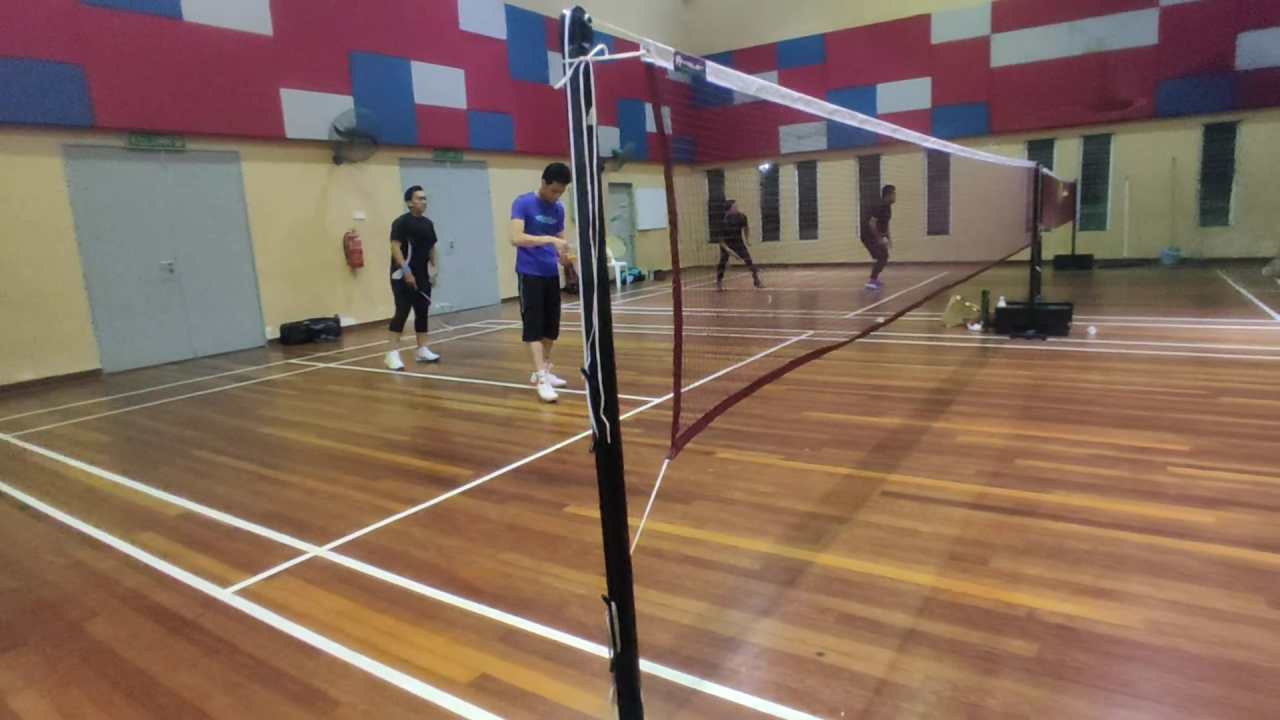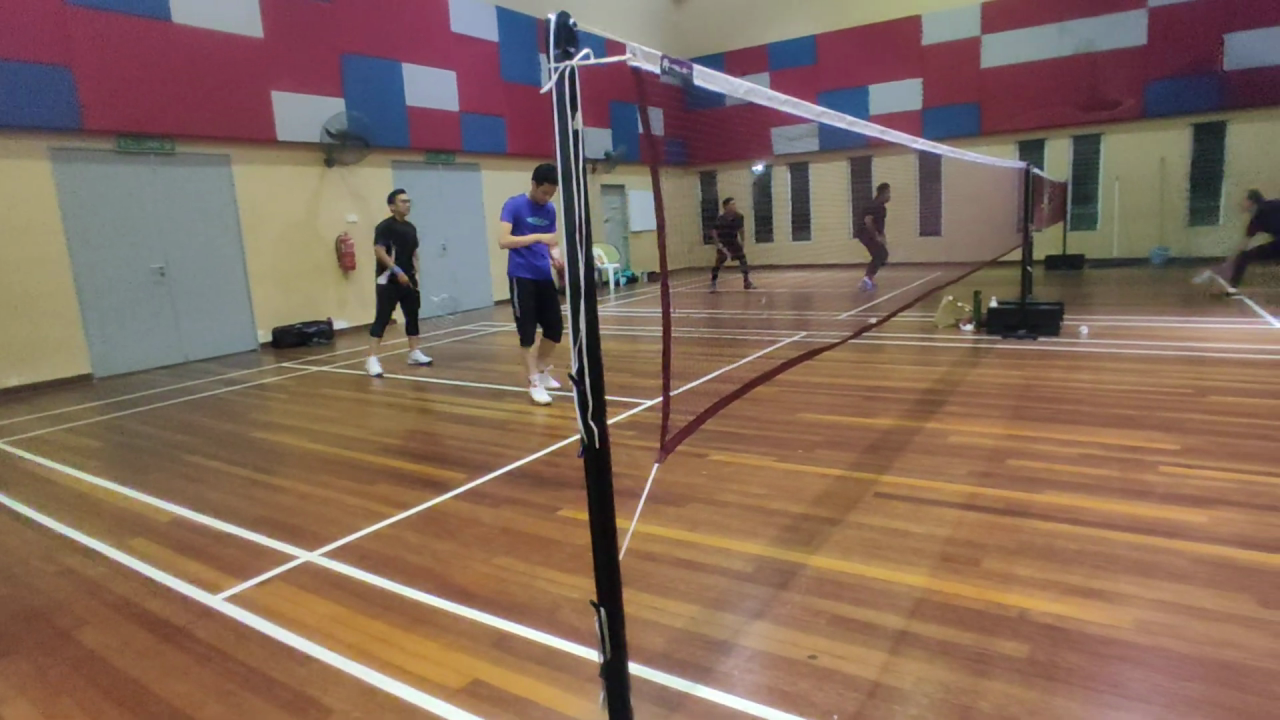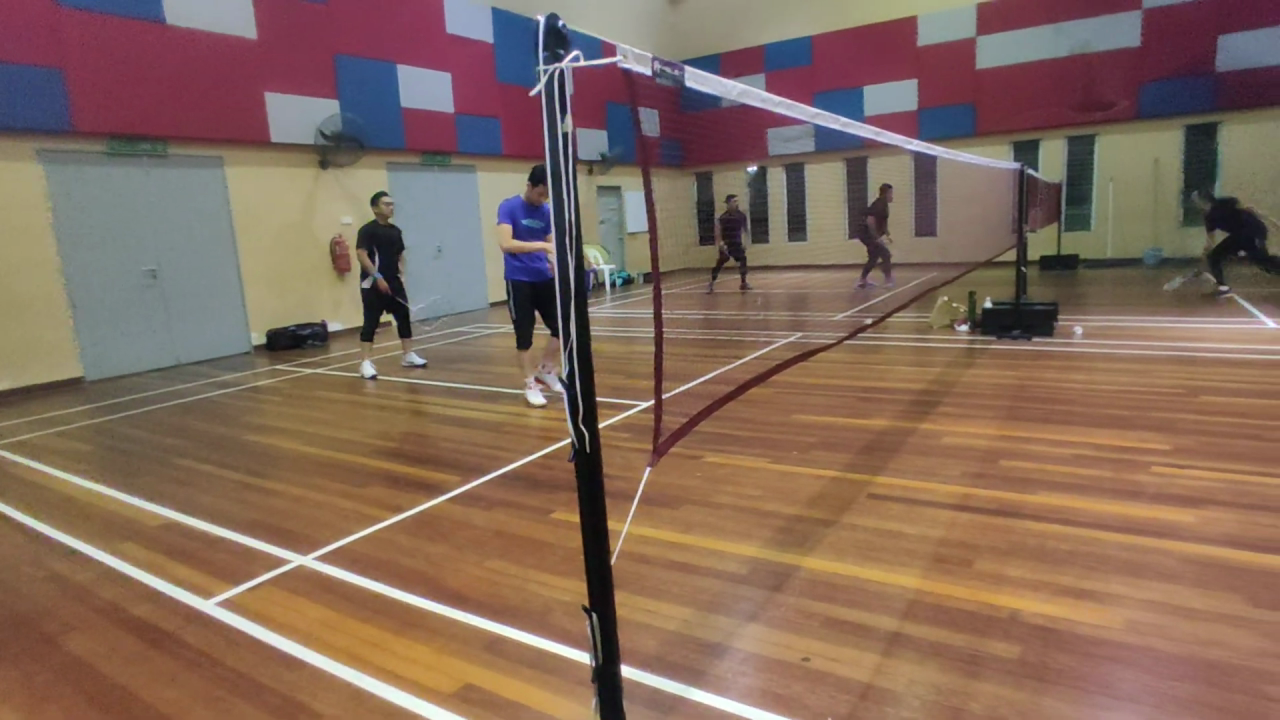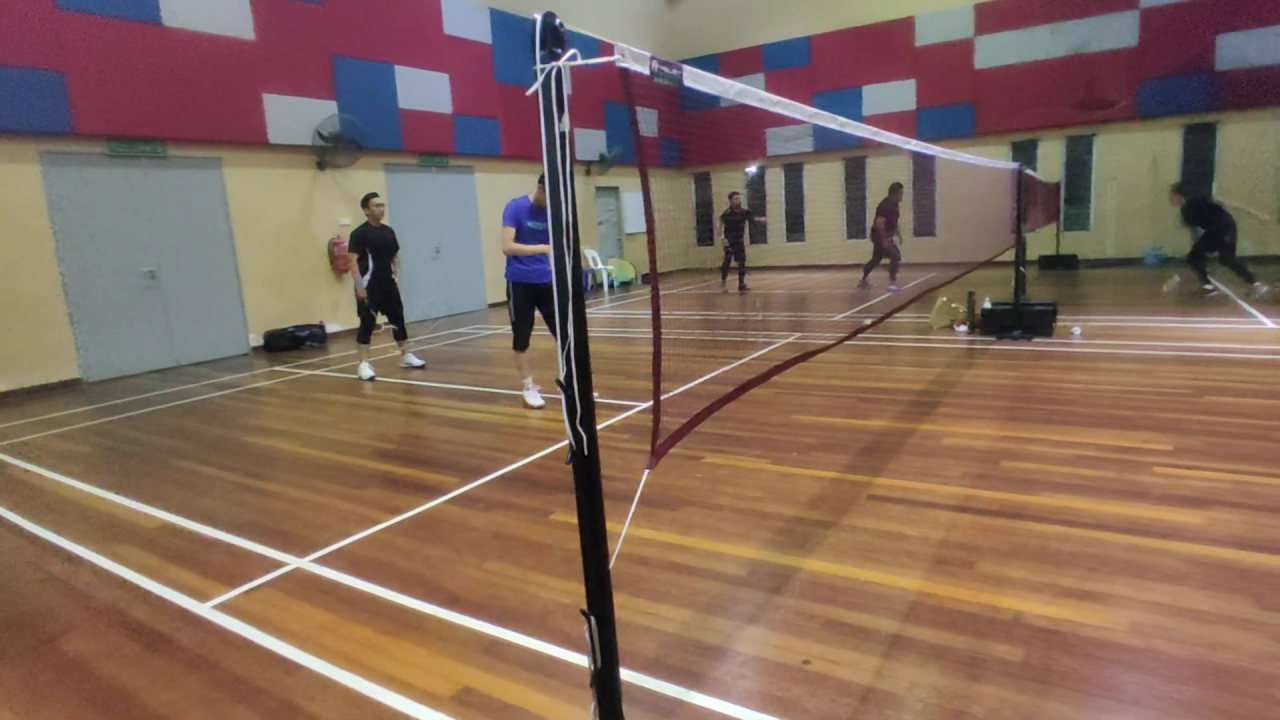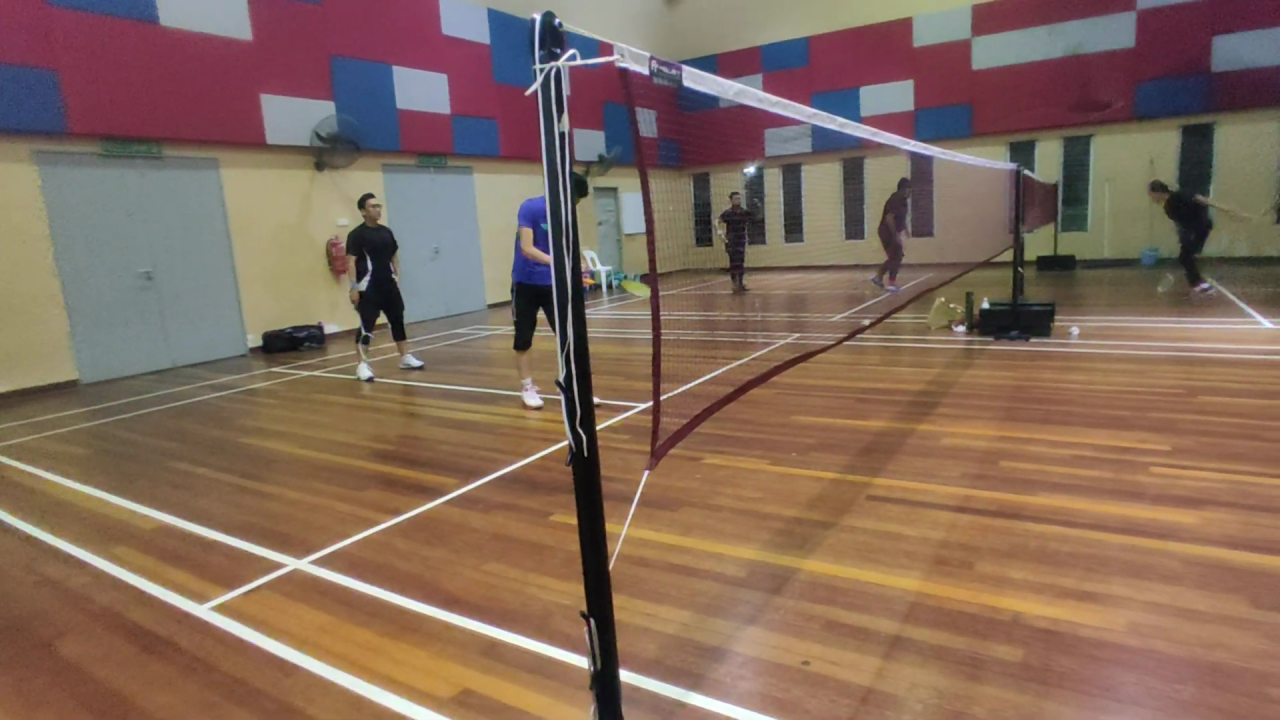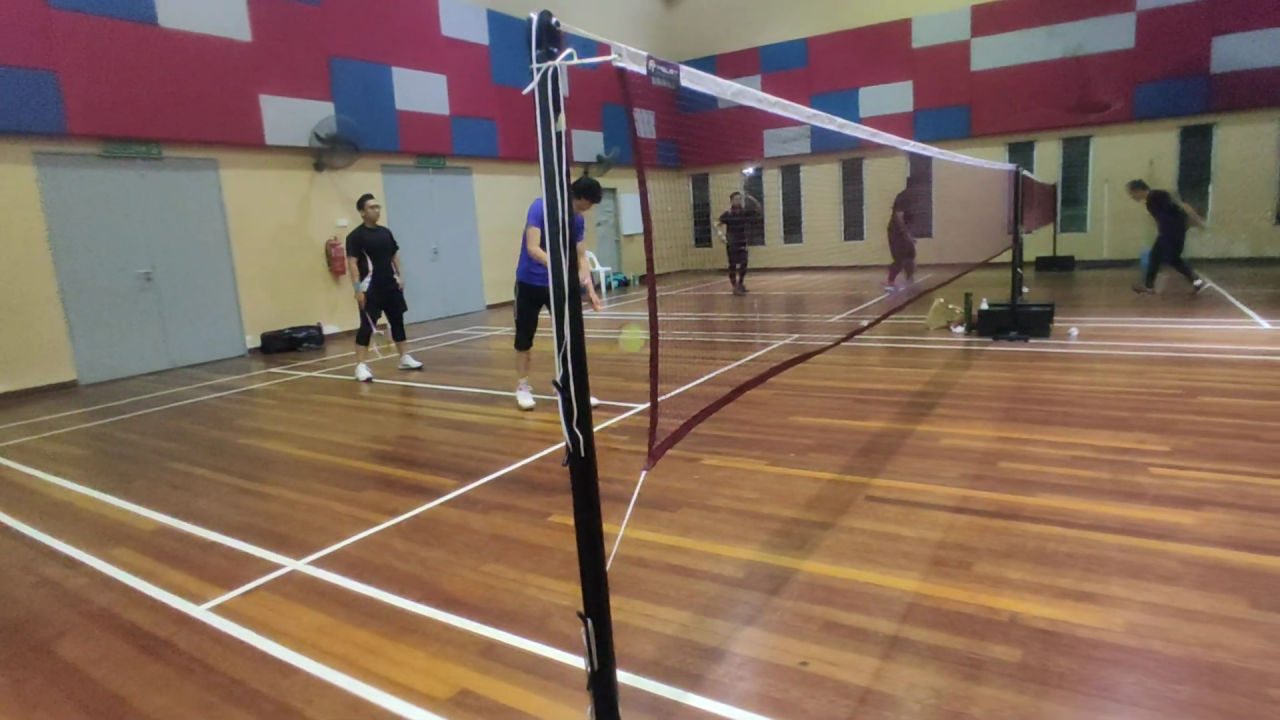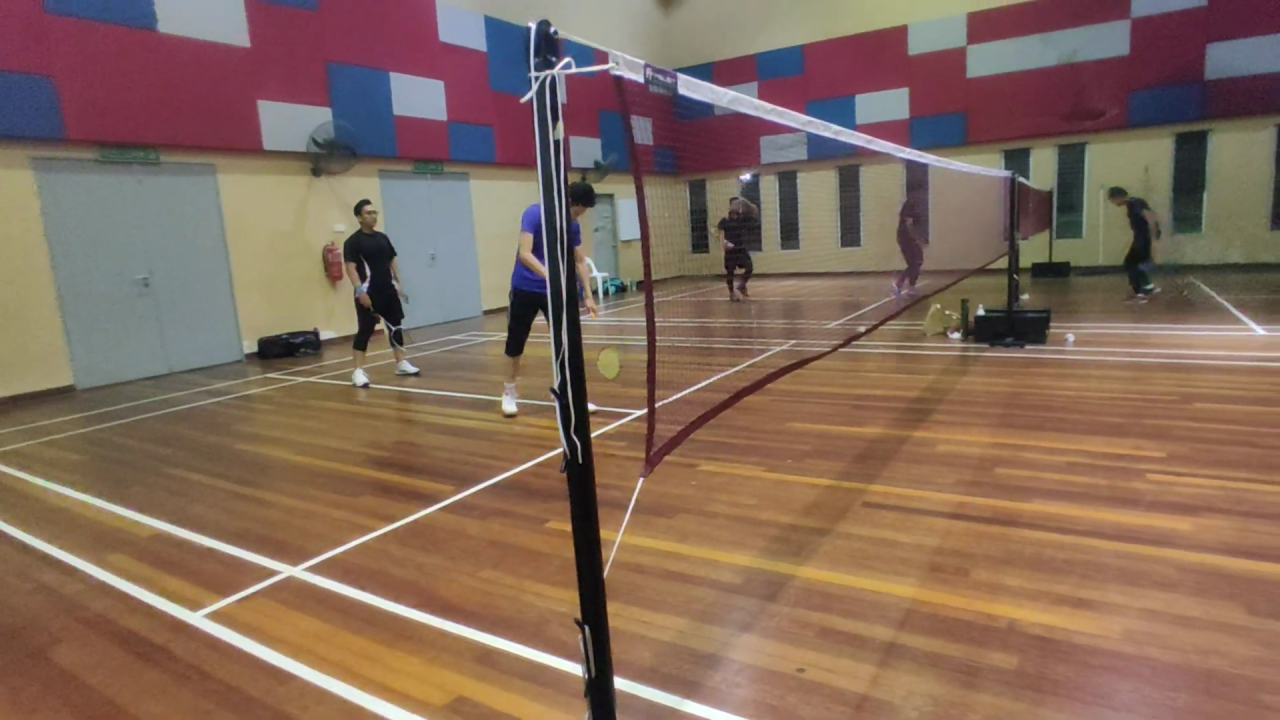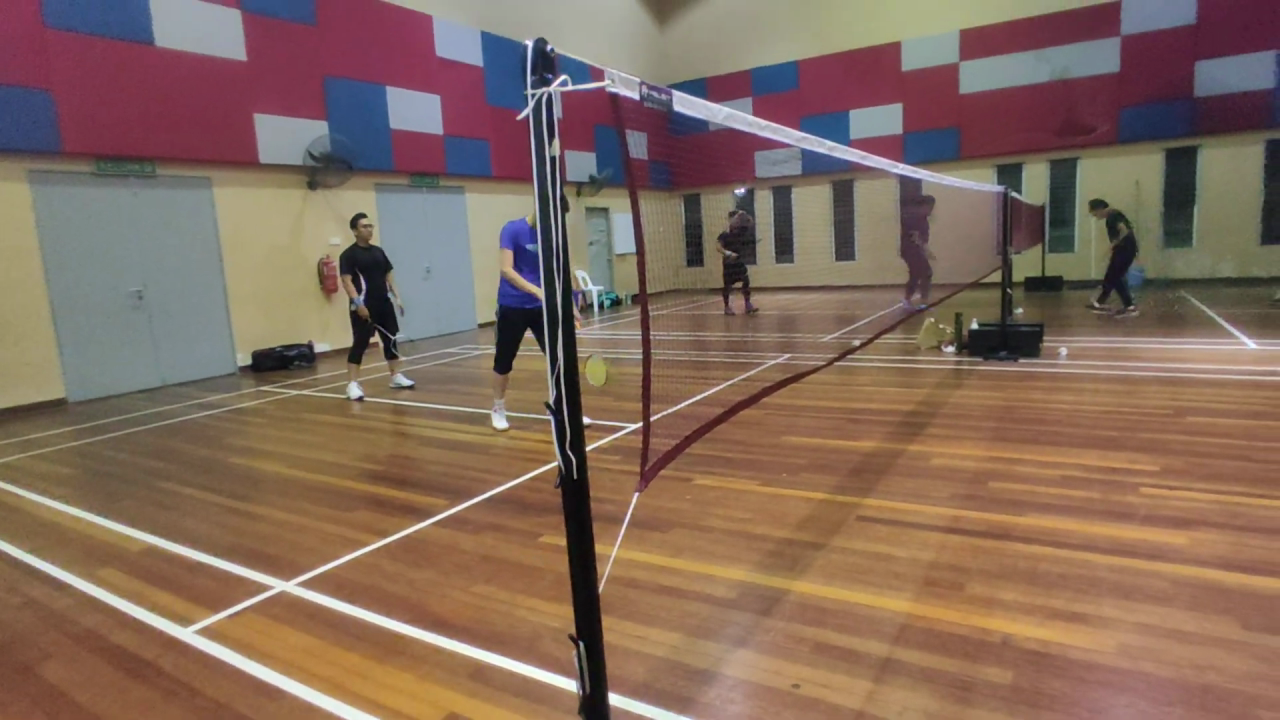
dt=0.2s
person 1, frame 1
left shoulder: (558, 209)
right shoulder: (523, 203)
right elbow: (516, 238)
left wrist: (562, 254)
right wrist: (549, 239)
left hip: (551, 274)
right hip: (530, 274)
left knee: (551, 328)
right knee: (534, 328)
left ankle: (543, 371)
right ankle: (541, 380)
person 1, frame 2
left shoulder: (550, 210)
right shoulder: (514, 206)
right elbow: (503, 241)
left wrist: (556, 257)
right wrist: (537, 237)
left hip: (545, 277)
right hip: (522, 277)
left knee: (555, 329)
right knee: (527, 332)
left ankle: (542, 371)
right ankle: (534, 382)
person 1, frame 3
left shoulder: (545, 212)
right shoulder: (509, 207)
right elbow: (505, 244)
left wrist: (553, 260)
right wrist: (541, 246)
left hip: (543, 279)
right hip: (519, 281)
left knee: (562, 326)
right knee: (524, 336)
left ankle: (546, 370)
right ankle: (530, 385)
person 1, frame 4
left shoulder: (551, 212)
right shoulder: (515, 208)
right elbow: (508, 247)
right wrist: (544, 248)
left hip: (546, 281)
right hip: (520, 281)
right knee: (522, 337)
right ankle: (529, 387)
person 1, frame 5
right shoulder: (530, 208)
right elbow: (527, 249)
left wrist: (577, 270)
left hip: (553, 284)
right hip: (526, 283)
right knee: (523, 339)
right ankle: (527, 388)
person 1, frame 6
left shoulder: (577, 220)
right shoulder: (540, 208)
left elbow: (580, 255)
right elbow: (533, 249)
left wrist: (589, 288)
right hip: (529, 283)
right knee: (524, 338)
right ankle: (523, 388)
person 1, frame 7
left shoulder: (573, 226)
right shoulder: (534, 214)
left elbow: (579, 261)
right elbow: (524, 254)
left wrist: (588, 295)
right hip: (525, 289)
right knee: (515, 344)
right ankle: (510, 392)
person 1, frame 8
right shoulder: (512, 230)
right elbow: (506, 270)
left wrist: (571, 304)
right wrist: (537, 291)
left hip: (541, 307)
right hip: (512, 307)
right knee: (503, 361)
right ankle: (498, 410)
person 2, frame 1
left shoulder: (428, 223)
right shoulder: (402, 222)
left elbow: (431, 247)
right elbow: (395, 248)
left wrist: (433, 267)
right wrist: (406, 271)
left hip: (421, 275)
right hip: (403, 275)
left knee: (423, 312)
right knee: (402, 313)
left ankle: (422, 350)
right ankle: (392, 354)
person 2, frame 2
left shoulder: (410, 228)
right shoulder: (385, 226)
right elbow: (379, 251)
left wrist: (415, 272)
right wrist: (397, 271)
left hip: (408, 279)
right hip: (388, 280)
left knee: (412, 315)
right knee: (382, 318)
left ankle: (414, 353)
right ankle: (372, 359)
person 2, frame 3
left shoulder: (395, 230)
right shoulder: (367, 230)
right elbow: (361, 255)
left wrist: (401, 274)
right wrist: (377, 277)
left hip: (394, 282)
right hip: (373, 285)
left knee: (404, 317)
right knee: (371, 322)
left ankle: (408, 355)
right ankle: (366, 363)
person 2, frame 4
left shoulder: (389, 231)
right shoulder: (360, 233)
left elbow: (395, 255)
right elbow: (352, 260)
left wrist: (396, 275)
right wrist: (359, 285)
left hip: (388, 285)
right hip: (368, 287)
left knee: (398, 319)
right knee: (367, 324)
left ankle: (406, 356)
right ankle: (364, 364)
person 2, frame 5
left shoulder: (386, 232)
right shoulder: (357, 235)
left elbow: (394, 255)
right elbow: (350, 261)
left wrist: (397, 275)
right wrist: (353, 287)
left hip: (389, 285)
right hip: (368, 288)
left knee: (398, 320)
right knee: (366, 325)
left ankle: (405, 357)
right ankle: (362, 365)
person 2, frame 6
left shoulder: (385, 232)
right shoulder: (356, 236)
left elbow: (394, 255)
right elbow: (352, 263)
left wrist: (399, 276)
right wrist: (357, 288)
left hip: (390, 285)
right hip: (370, 288)
left knee: (397, 320)
right knee: (367, 325)
left ankle: (404, 358)
right ankle: (361, 366)
person 2, frame 7
left shoulder: (383, 238)
right shoulder: (353, 241)
left elbow: (392, 261)
right elbow: (350, 268)
left wrist: (399, 284)
right wrist: (360, 291)
left hip: (389, 291)
right hip: (369, 293)
left knee: (395, 326)
right knee: (365, 330)
left ankle: (401, 363)
right ankle: (358, 371)
person 2, frame 8
left shoulder: (378, 251)
right shoulder: (349, 254)
left elbow: (388, 274)
right elbow: (346, 280)
left wrist: (397, 297)
right wrist: (358, 303)
left hip: (384, 303)
right hip: (363, 307)
left knee: (391, 339)
right knee: (360, 343)
left ankle: (396, 376)
right ankle: (353, 384)
